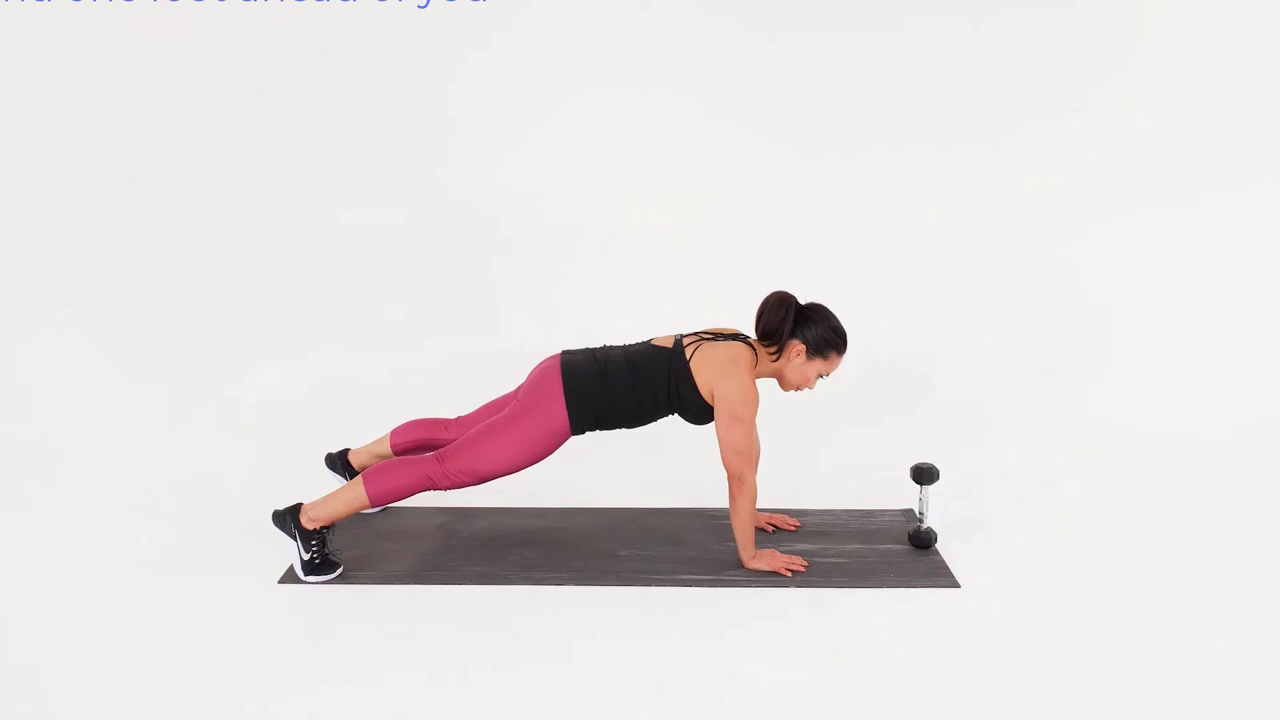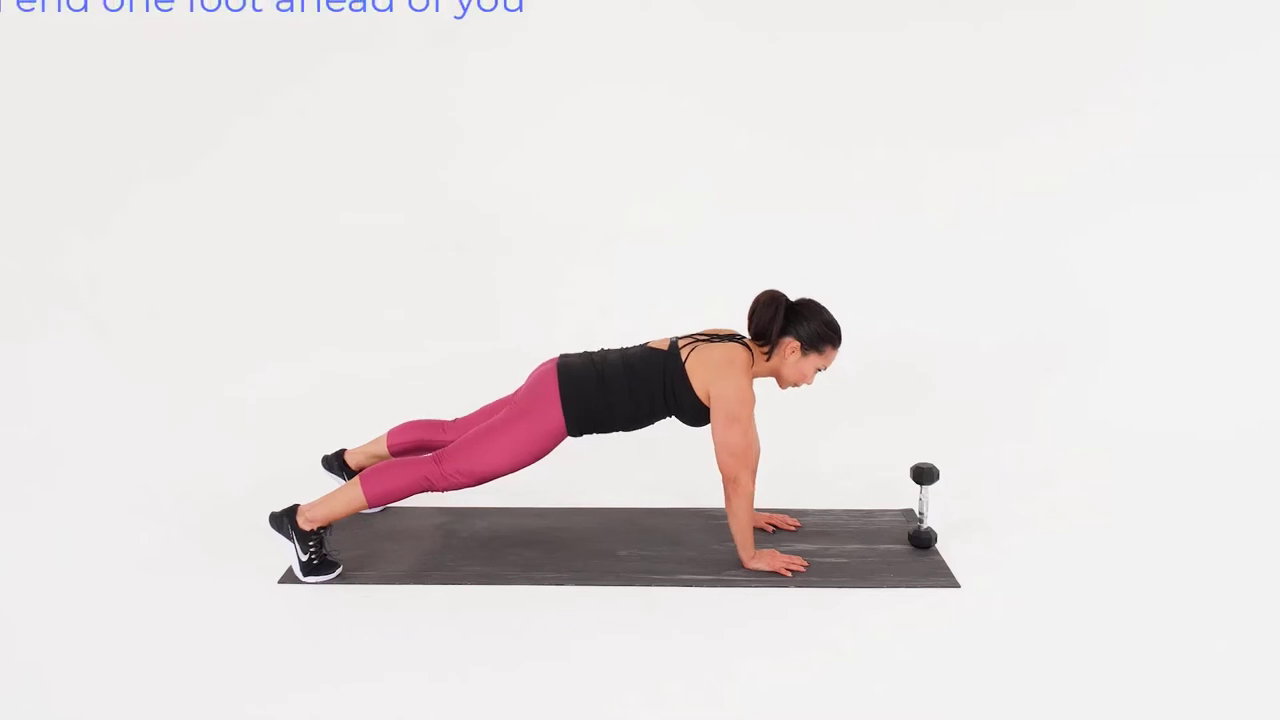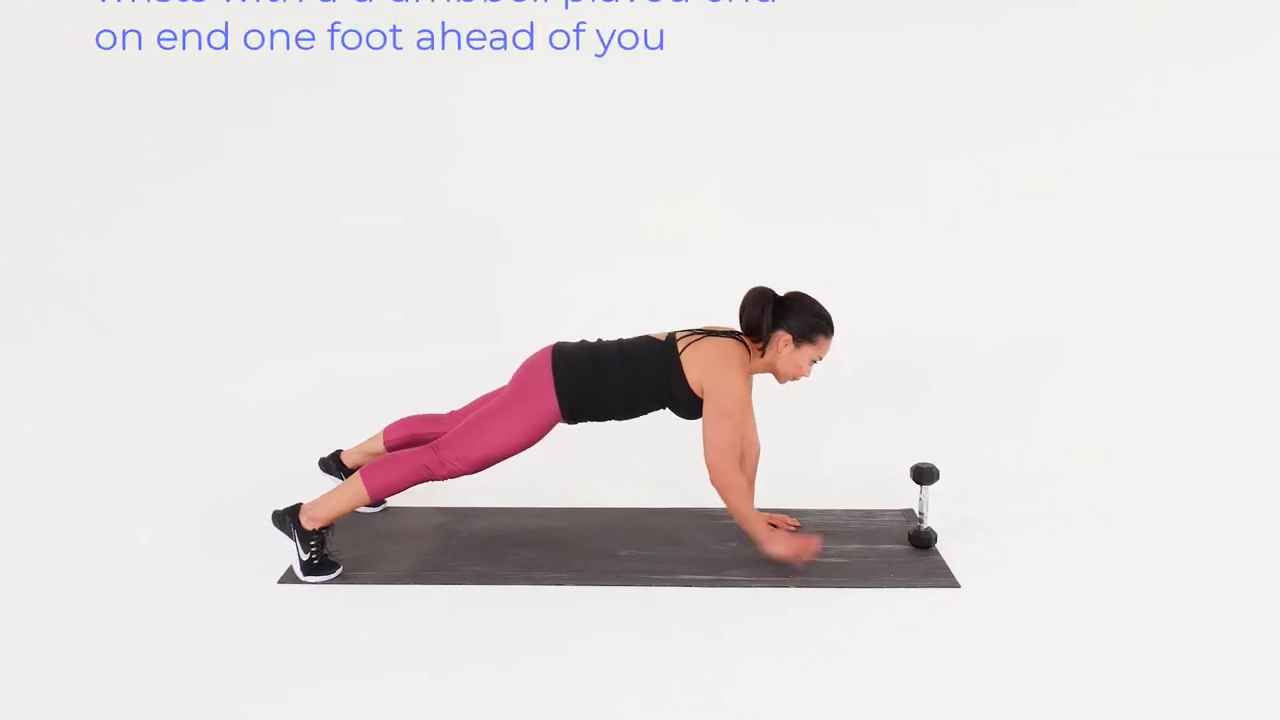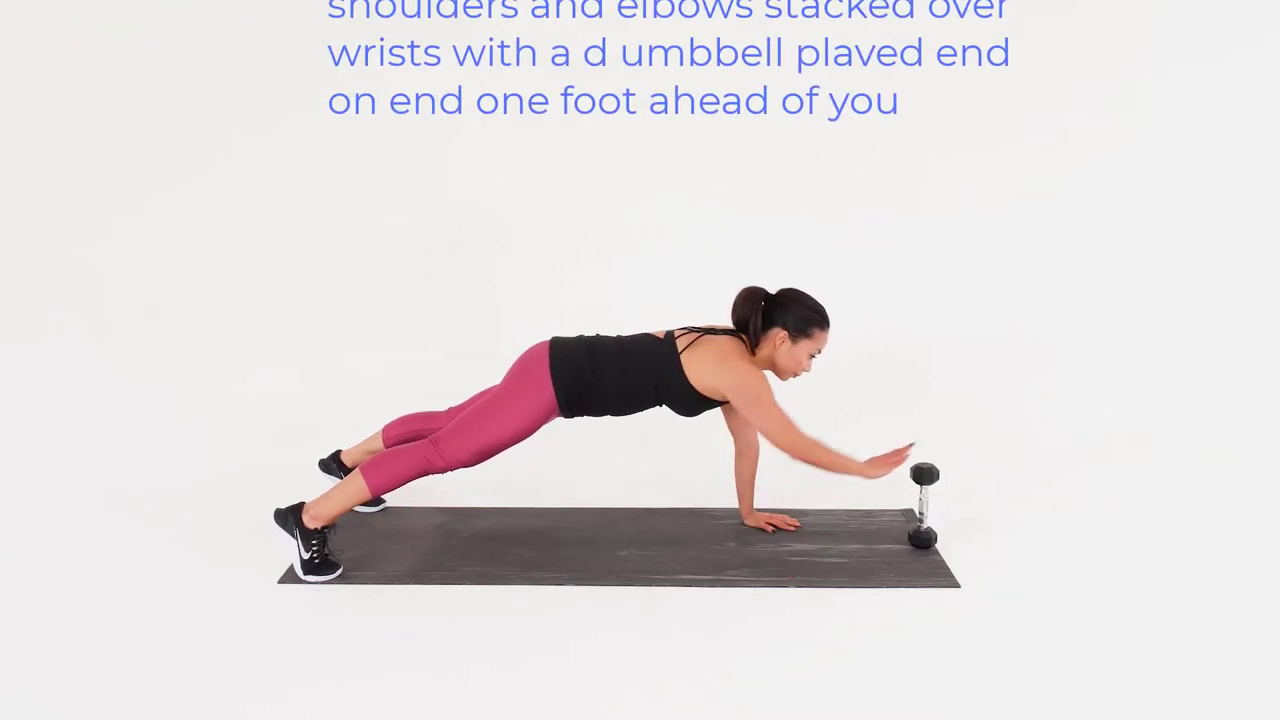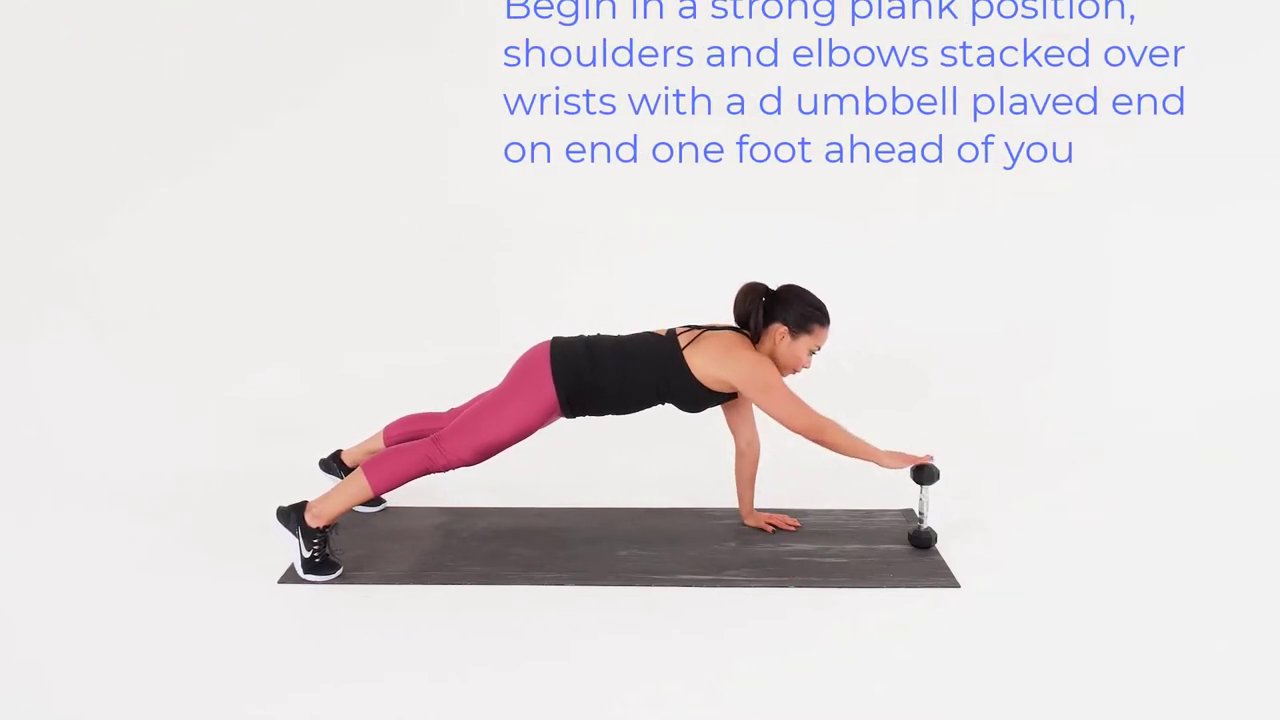
dt=0.2s
person 1, frame 1
left shoulder: (737, 348)
right shoulder: (739, 377)
left elbow: (747, 444)
right elbow: (740, 474)
left wrist: (751, 513)
right wrist: (750, 554)
left hip: (562, 378)
right hip: (565, 401)
left knee: (457, 431)
right knee: (448, 467)
left ankle: (354, 459)
right ankle: (307, 519)
person 1, frame 2
left shoulder: (736, 350)
right shoulder: (735, 376)
left elbow: (747, 446)
right elbow: (735, 474)
left wrist: (750, 512)
right wrist: (750, 555)
left hip: (561, 384)
right hip: (561, 403)
left knee: (456, 433)
right knee: (446, 468)
left ankle: (351, 460)
right ankle: (305, 519)
person 1, frame 3
left shoulder: (733, 347)
right shoulder: (731, 372)
left elbow: (748, 443)
right elbow: (722, 471)
left wrist: (749, 511)
right wrist: (766, 538)
left hip: (558, 375)
right hip: (556, 389)
left knee: (447, 431)
right knee: (443, 457)
left ankle: (347, 461)
right ankle: (307, 521)
person 1, frame 4
left shoulder: (732, 351)
right shoulder: (735, 367)
left elbow: (745, 439)
right elbow: (790, 442)
left wrist: (749, 511)
right wrist: (862, 467)
left hip: (560, 372)
right hip: (553, 378)
left knee: (445, 424)
right knee: (441, 450)
left ankle: (347, 460)
right ankle: (309, 517)
person 1, frame 5
left shoulder: (738, 352)
right shoulder: (739, 360)
left elbow: (744, 437)
right elbow: (808, 425)
left wrist: (748, 509)
right wrist: (880, 456)
left hip: (563, 373)
right hip: (552, 376)
left knee: (450, 422)
right knee: (446, 448)
left ankle: (348, 460)
right ankle: (310, 516)
